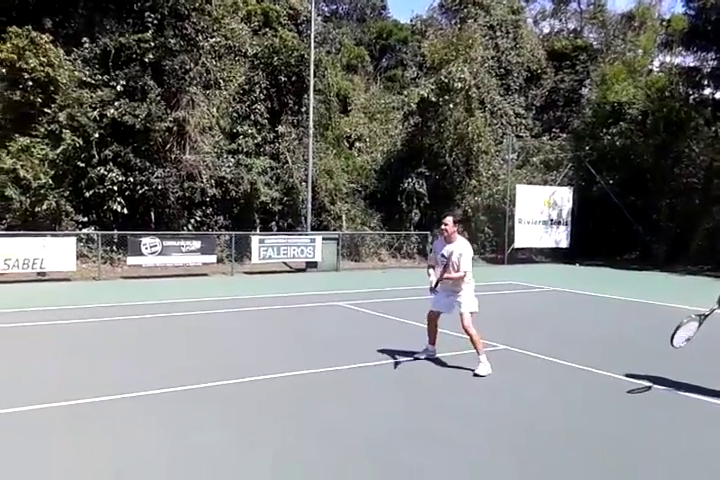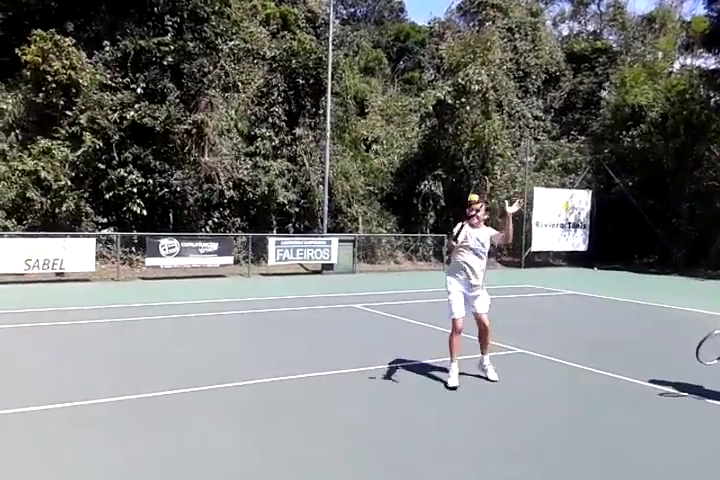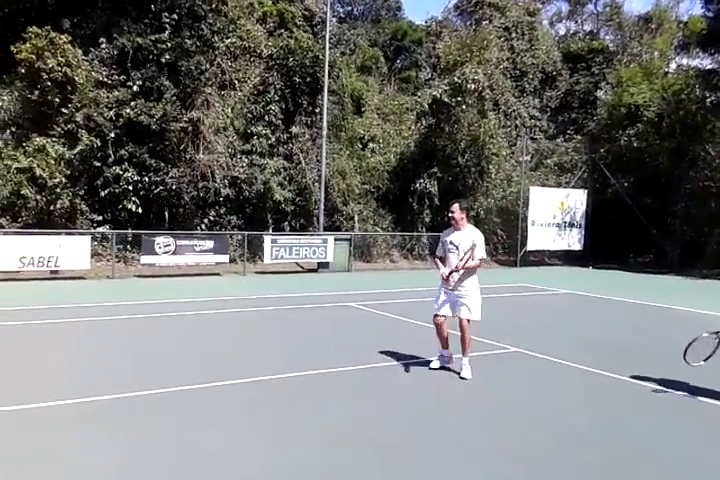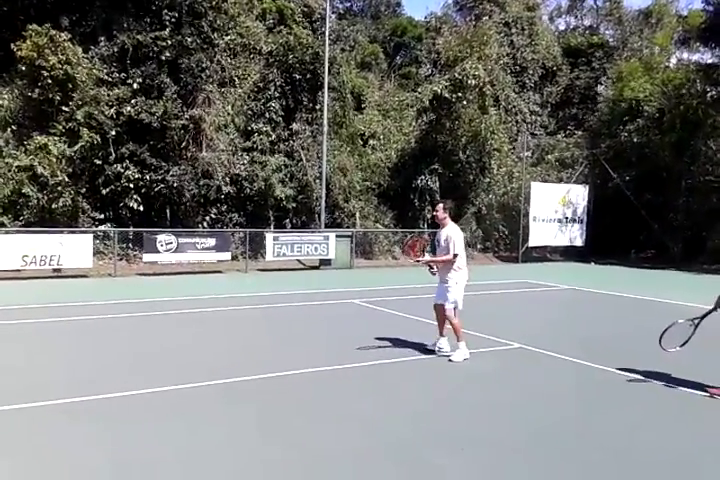
dt=1s
person 1, frame 1
left shoulder: (464, 247)
right shoulder: (437, 243)
left elbow: (462, 274)
right elbow: (431, 265)
left wrist: (446, 276)
right wrist: (432, 277)
left hip: (463, 289)
right hip: (444, 289)
left knee: (467, 325)
right knee: (431, 317)
left ankle: (483, 362)
right ankle: (430, 349)
person 1, frame 2
left shoulder: (488, 232)
right shoulder: (462, 228)
left elbow: (507, 238)
right elbow: (454, 243)
left wrist: (509, 215)
right wrist: (455, 244)
left hip: (476, 285)
right hip: (458, 282)
left knee: (484, 325)
right knee: (457, 326)
left ankle: (485, 363)
right ankle: (453, 369)
person 1, frame 3
left shoulder: (475, 235)
right shoulder: (446, 234)
left elbow: (478, 262)
right elbow: (438, 257)
left wrist: (463, 266)
right wrist: (441, 269)
left hip: (467, 287)
right hip: (446, 286)
left knee: (464, 324)
right knee: (438, 320)
left ankle: (465, 363)
right ankle: (445, 355)
person 1, frame 4
left shoulder: (453, 232)
right shoulder: (441, 231)
left elbow: (453, 257)
left wrist: (431, 260)
right wrist: (433, 263)
left hip: (455, 277)
right hip: (445, 277)
left knee: (449, 312)
right knee: (438, 307)
left ankle: (462, 347)
right ankle: (442, 342)
